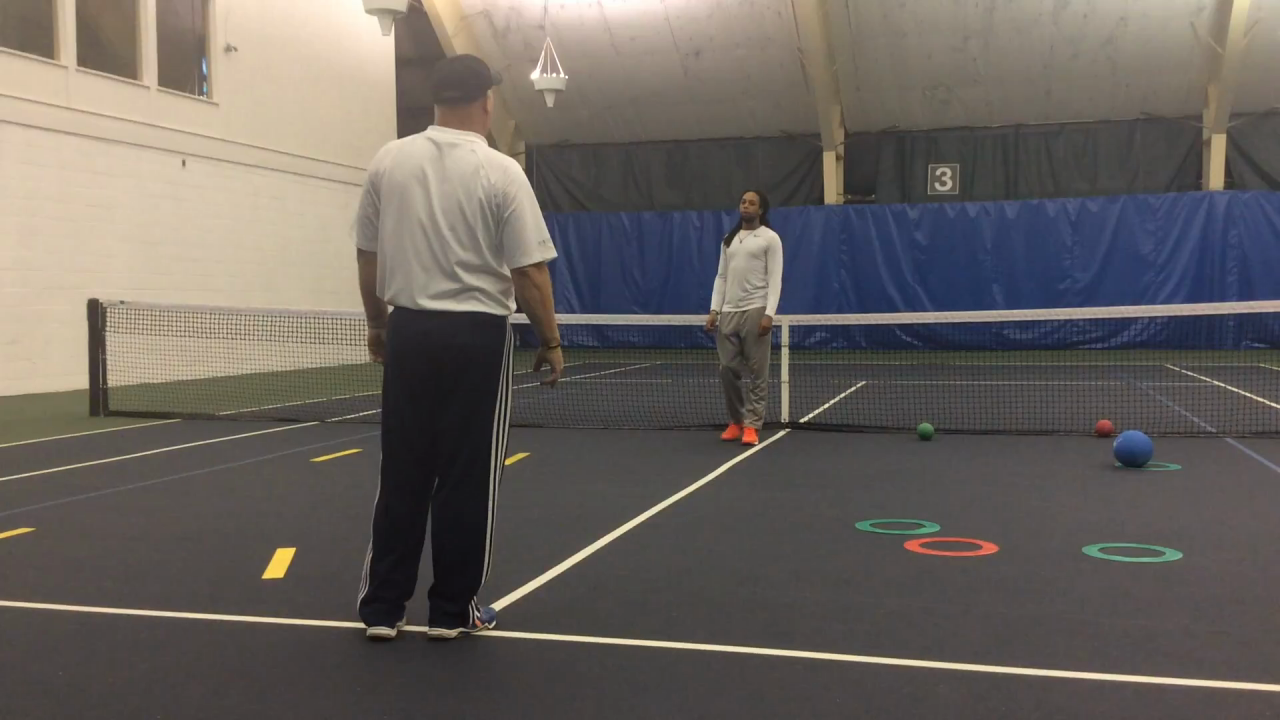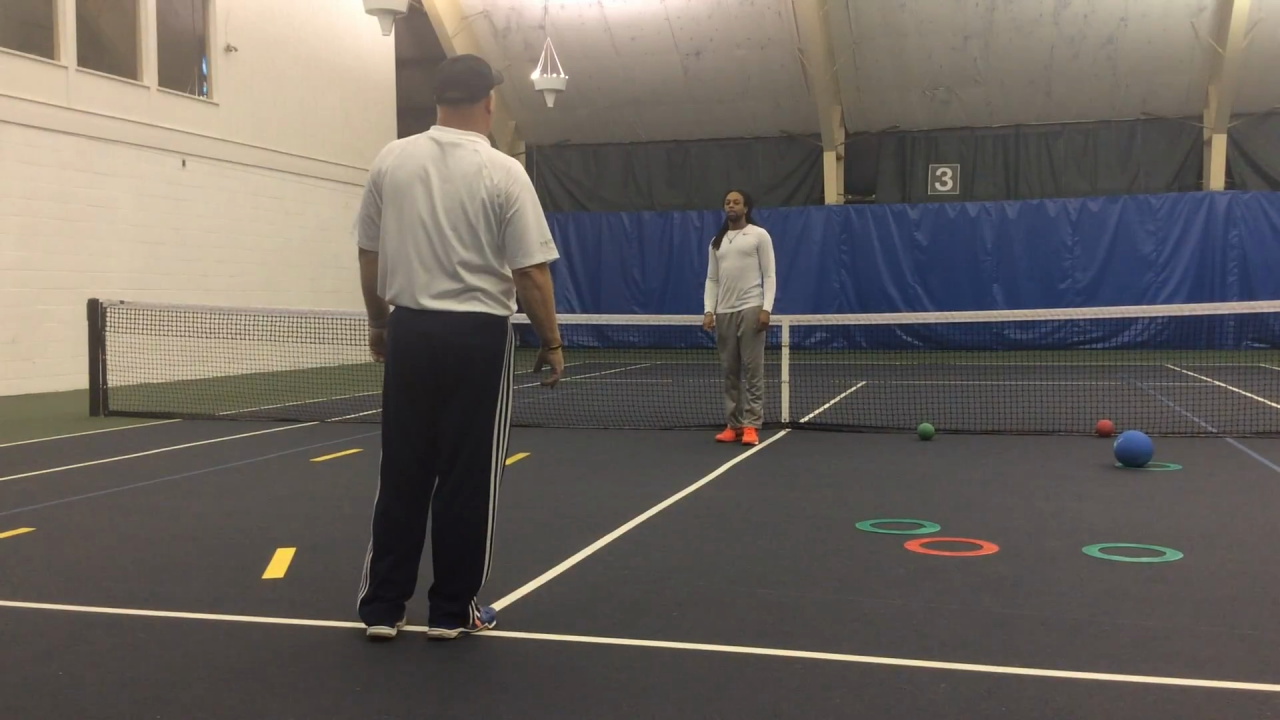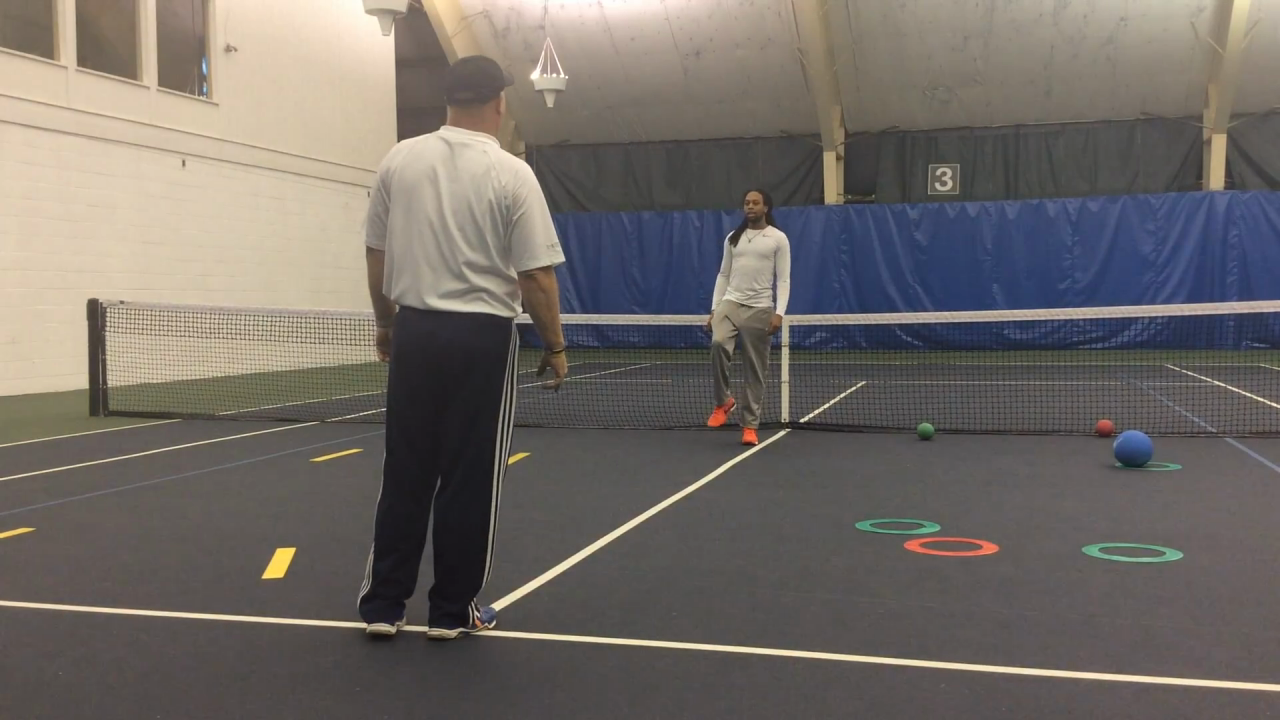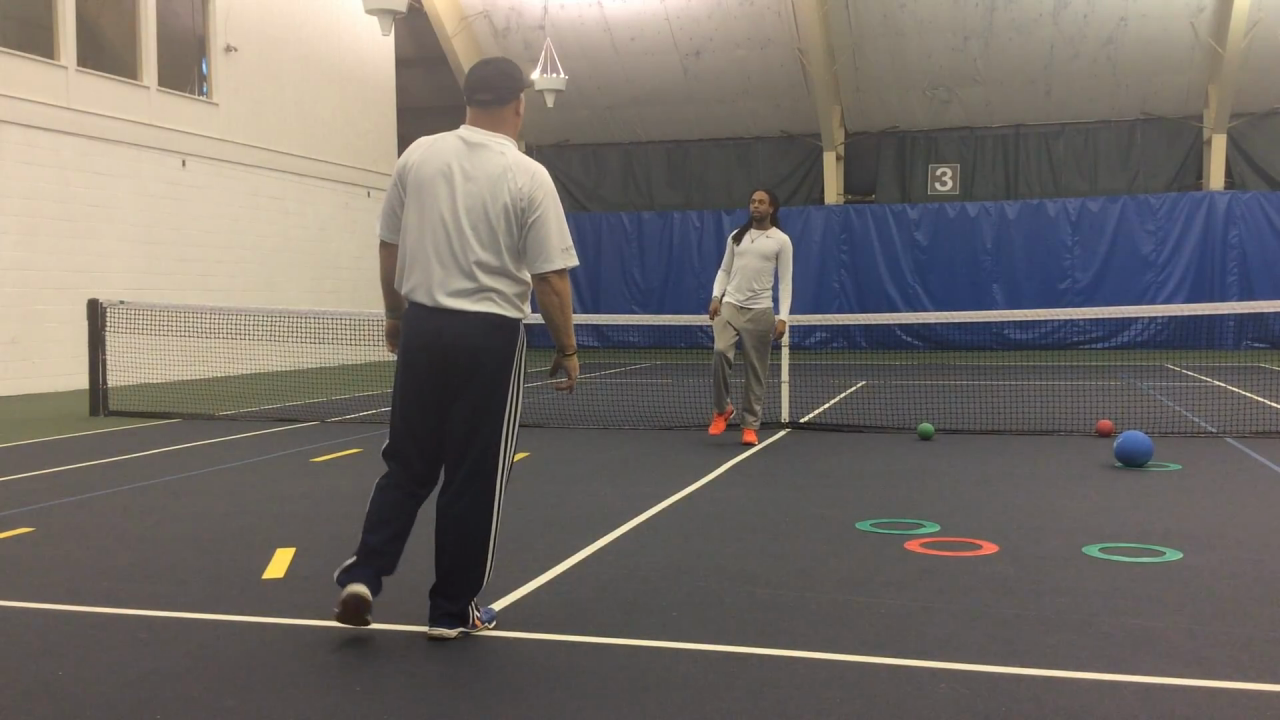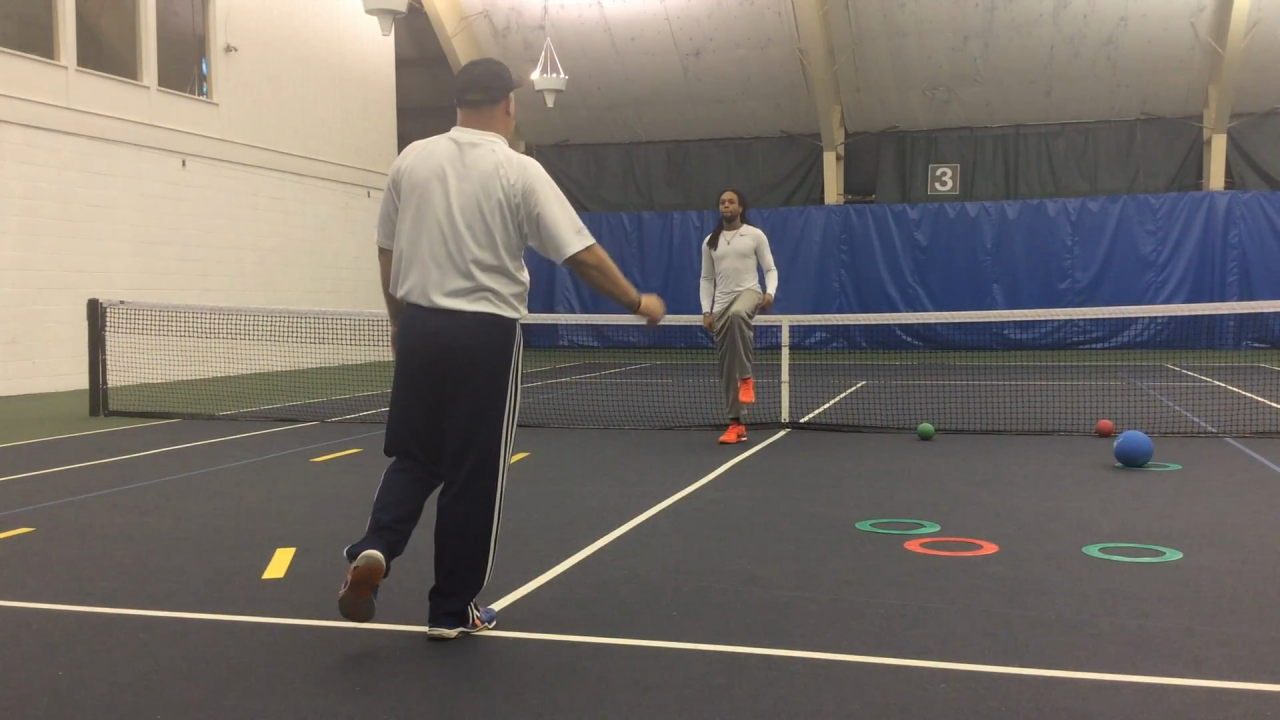
dt=1s
person 1, frame 1
left shoulder: (388, 161)
right shoulder: (500, 171)
left elbow: (368, 256)
right elbow: (529, 271)
left wrist: (376, 322)
right wrist: (550, 340)
left hip: (409, 332)
right hip: (476, 336)
left knee: (401, 475)
right knee: (465, 479)
left ankle: (382, 606)
right ankle: (452, 609)
person 1, frame 2
left shoulder: (391, 160)
right shoulder: (503, 172)
left elbow: (369, 255)
right elbow: (530, 272)
left wrist: (378, 322)
right wrist: (552, 342)
left hip: (410, 332)
right hip: (477, 336)
left knee: (402, 474)
right knee: (466, 479)
left ankle: (382, 605)
right ankle: (452, 609)
person 1, frame 3
left shoulder: (399, 159)
right shoulder: (511, 173)
left elbow: (376, 254)
right elbow: (536, 275)
left wrist: (385, 322)
right wrist: (555, 346)
left hip: (415, 332)
right hip: (482, 337)
left knee: (405, 474)
right knee: (468, 480)
left ankle: (382, 602)
right ankle: (452, 610)
person 1, frame 4
left shoulder: (417, 156)
right shoulder: (528, 176)
left elbow: (389, 250)
right elbow: (551, 279)
left wrist: (395, 316)
right wrist: (567, 349)
left hip: (423, 328)
right hip: (489, 337)
left knee: (407, 466)
right knee: (473, 479)
left ankle: (363, 573)
right ankle: (452, 609)
person 1, frame 5
left shoulder: (410, 159)
right shoulder: (519, 171)
left elbow: (387, 254)
right elbow: (583, 255)
left wrist: (400, 320)
right wrist: (639, 301)
left hip: (420, 328)
right hip: (485, 334)
left knee: (413, 458)
right knee: (473, 478)
left ankle: (373, 549)
right ankle: (452, 609)
person 2, frame 1
left shoulder: (770, 238)
right shoulder: (729, 239)
left elbow: (775, 279)
right elbow: (721, 277)
left wrist: (769, 314)
right wrist: (714, 310)
left hip: (755, 311)
right hip: (729, 312)
left knee: (756, 371)
right knee: (727, 368)
left ankle: (751, 425)
right ankle: (737, 420)
person 2, frame 2
left shoulder: (759, 235)
right shoulder: (717, 241)
left elbow: (769, 275)
right elbow: (711, 280)
left wrist: (766, 309)
right wrist: (709, 311)
left hip: (751, 310)
right hip: (724, 313)
left knee: (753, 370)
right knee: (730, 372)
left ankle: (751, 426)
right ankle: (734, 425)
person 2, frame 3
left shoulder: (778, 238)
right shoulder: (733, 238)
left elbow: (783, 280)
right elbow: (723, 275)
left wrist: (779, 313)
right wrist: (714, 308)
left hip: (760, 309)
right hip: (731, 302)
left knee: (755, 370)
right knee: (718, 343)
left ankle: (750, 426)
right ankle: (723, 402)
person 2, frame 4
left shoulder: (782, 240)
right shoulder: (736, 236)
left elbow: (785, 281)
right elbow: (724, 270)
left wrist: (782, 317)
right wrist: (716, 297)
left hip: (760, 311)
right hip: (730, 305)
left knee: (756, 370)
right knee: (721, 352)
left ankle: (750, 426)
right ankle: (722, 410)
person 2, frame 5
left shoulder: (755, 235)
right shoulder: (710, 241)
left elbow: (770, 269)
right elbow: (706, 279)
left wrist: (770, 292)
right wrist: (706, 311)
left hip: (748, 293)
right hip: (721, 306)
left knee: (738, 315)
right knee: (726, 366)
left ankle: (746, 377)
right ankle: (736, 424)
